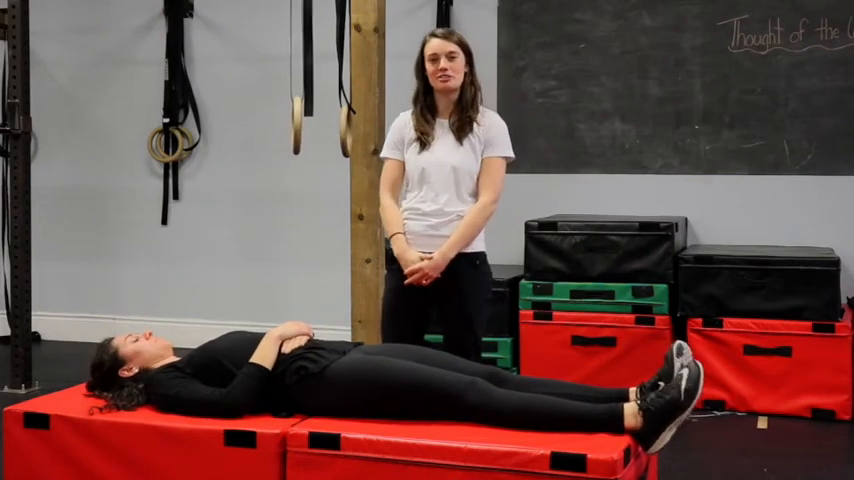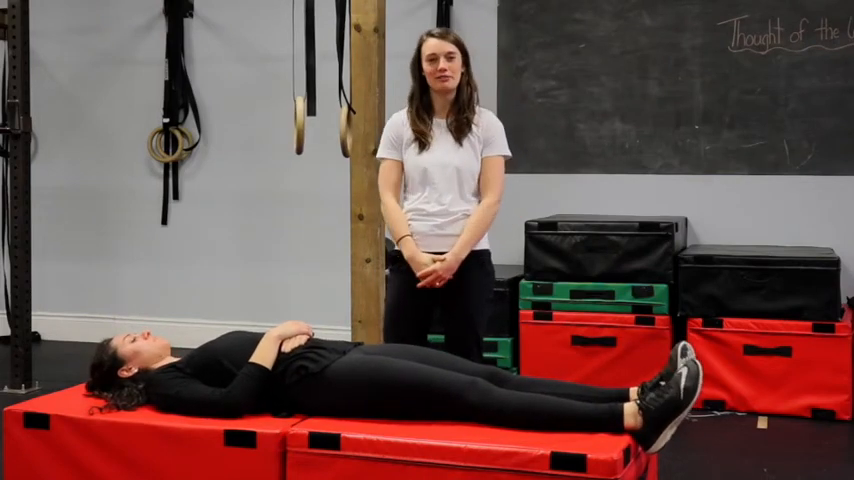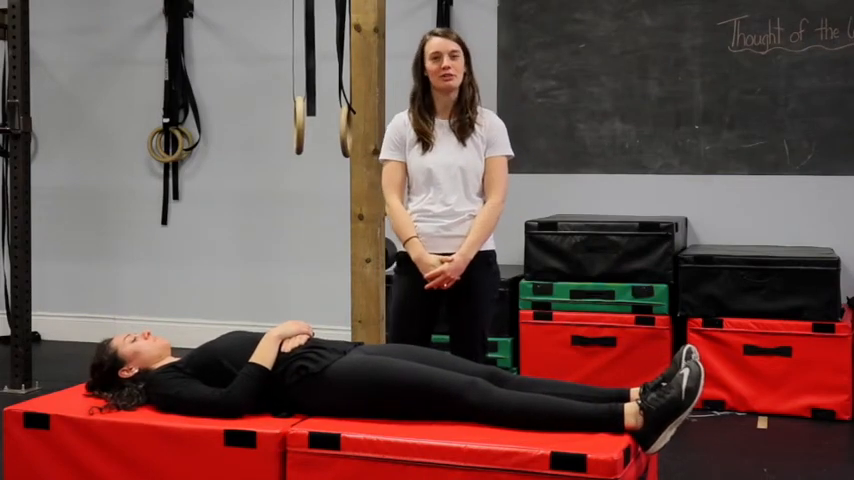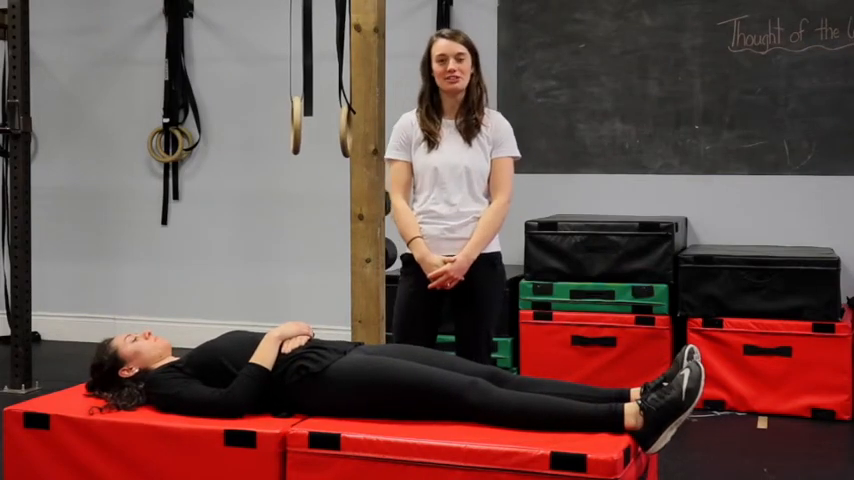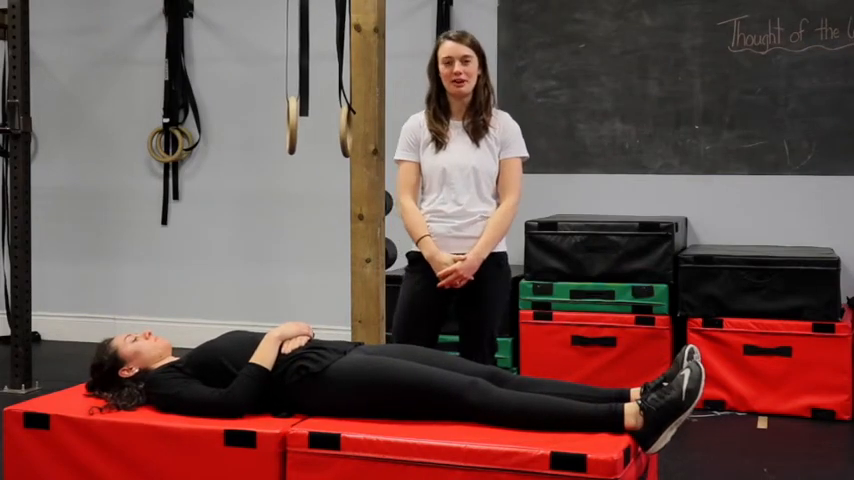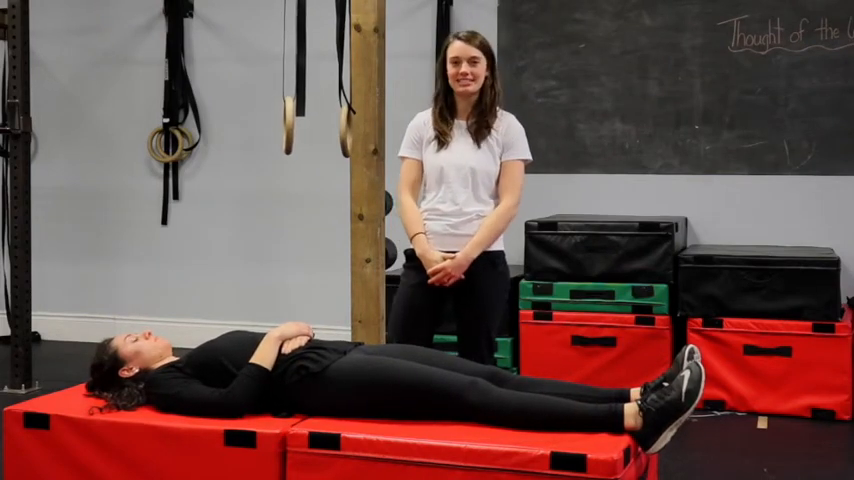
dt=0.3s
person 1, frame 1
left shoulder: (192, 359)
right shoulder: (166, 387)
right elbow: (236, 402)
left wrist: (288, 335)
right wrist: (274, 339)
left hip: (339, 354)
right hip: (318, 382)
left knee: (492, 375)
right knee: (474, 396)
left ankle: (637, 395)
right ankle: (633, 419)
person 1, frame 2
left shoulder: (194, 359)
right shoulder: (166, 387)
right elbow: (236, 402)
left wrist: (288, 335)
right wrist: (274, 338)
left hip: (341, 354)
right hip: (320, 383)
left knee: (492, 376)
right knee: (474, 398)
left ankle: (637, 396)
right ankle: (634, 420)
person 1, frame 3
left shoulder: (193, 360)
right shoulder: (167, 387)
right elbow: (237, 402)
left wrist: (288, 336)
right wrist: (274, 338)
left hip: (341, 355)
right hip: (318, 382)
left knee: (491, 376)
right knee: (474, 397)
left ankle: (637, 395)
right ankle: (634, 419)
person 1, frame 4
left shoulder: (192, 359)
right shoulder: (165, 386)
right elbow: (236, 402)
left wrist: (288, 335)
right wrist: (274, 339)
left hip: (340, 354)
right hip: (319, 383)
left knee: (490, 375)
right knee: (473, 397)
left ankle: (636, 395)
right ankle: (633, 420)
person 1, frame 5
left shoulder: (194, 359)
right shoulder: (167, 386)
right elbow: (237, 402)
left wrist: (288, 336)
right wrist: (275, 340)
left hip: (342, 355)
right hip: (319, 382)
left knee: (490, 375)
right knee: (474, 397)
left ankle: (636, 396)
right ankle: (633, 420)
person 1, frame 6
left shoulder: (194, 358)
right shoulder: (166, 386)
right elbow: (236, 402)
left wrist: (288, 336)
right wrist: (274, 339)
left hip: (345, 354)
right hip: (320, 383)
left knee: (490, 375)
right knee: (473, 398)
left ankle: (636, 396)
right ankle: (634, 421)
person 2, frame 1
left shoulder: (489, 125)
right shoulder: (404, 125)
left elbow: (487, 200)
right elbow: (388, 196)
left wrist: (442, 257)
right wrist: (402, 251)
left hip: (465, 260)
right hip: (407, 261)
left knee: (463, 362)
person 2, frame 2
left shoulder: (486, 125)
right shoulder: (401, 124)
left elbow: (491, 200)
right elbow: (388, 197)
left wrist: (453, 257)
right wrist: (412, 253)
left hip: (469, 260)
right hip: (411, 259)
left knee: (465, 361)
person 2, frame 3
left shoulder: (488, 124)
right shoulder: (403, 125)
left elbow: (495, 200)
right elbow: (393, 199)
left wrist: (461, 258)
right wrist: (420, 255)
left hip: (475, 260)
right hip: (416, 260)
left knee: (469, 361)
person 2, frame 4
left shoulder: (495, 126)
right shoulder: (409, 125)
left elbow: (500, 201)
right elbow: (398, 199)
left wrist: (465, 258)
right wrist: (423, 255)
left hip: (480, 261)
right hip: (421, 261)
left knee: (474, 363)
person 2, frame 5
left shoulder: (503, 126)
right shoulder: (417, 126)
left elbow: (509, 200)
right elbow: (406, 199)
left wrist: (474, 257)
right wrist: (433, 253)
left hip: (486, 261)
right hip: (427, 259)
left knee: (477, 362)
person 2, frame 6
left shoulder: (506, 127)
right shoulder: (423, 124)
left elbow: (509, 203)
right elbow: (407, 196)
left wrist: (465, 257)
right wrist: (425, 251)
left hip: (483, 260)
right hip: (425, 258)
left knee: (476, 361)
